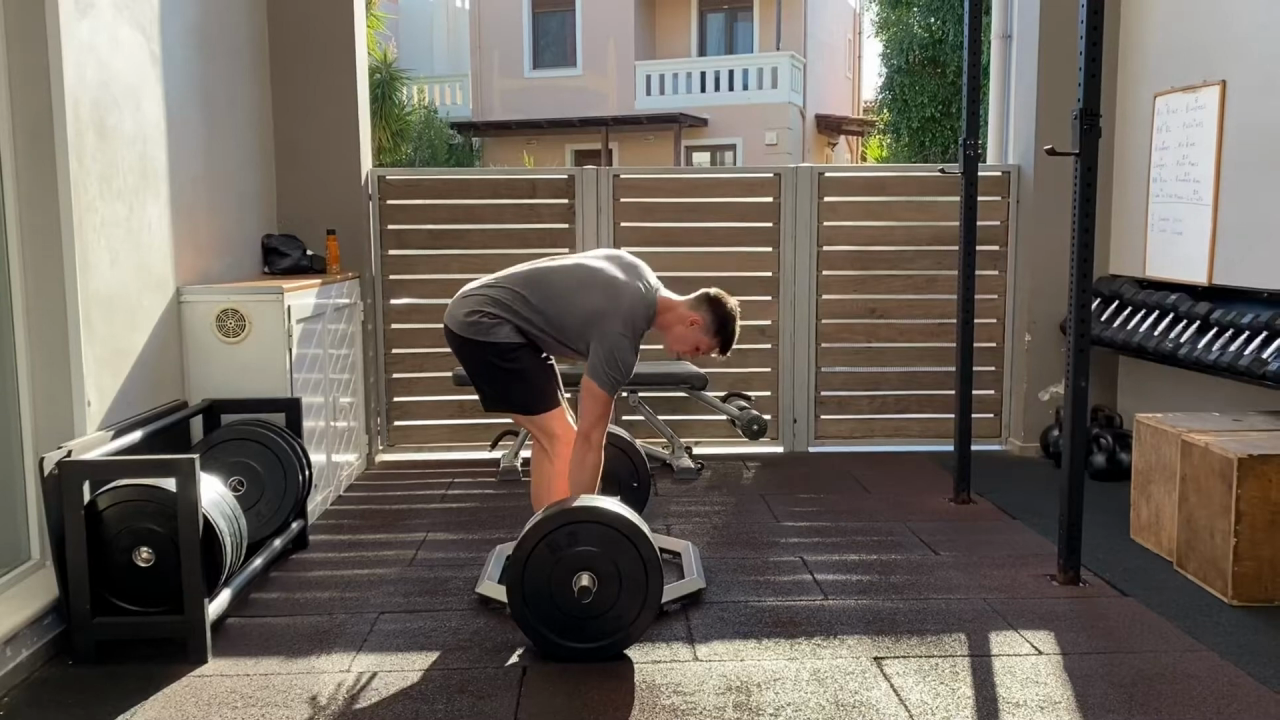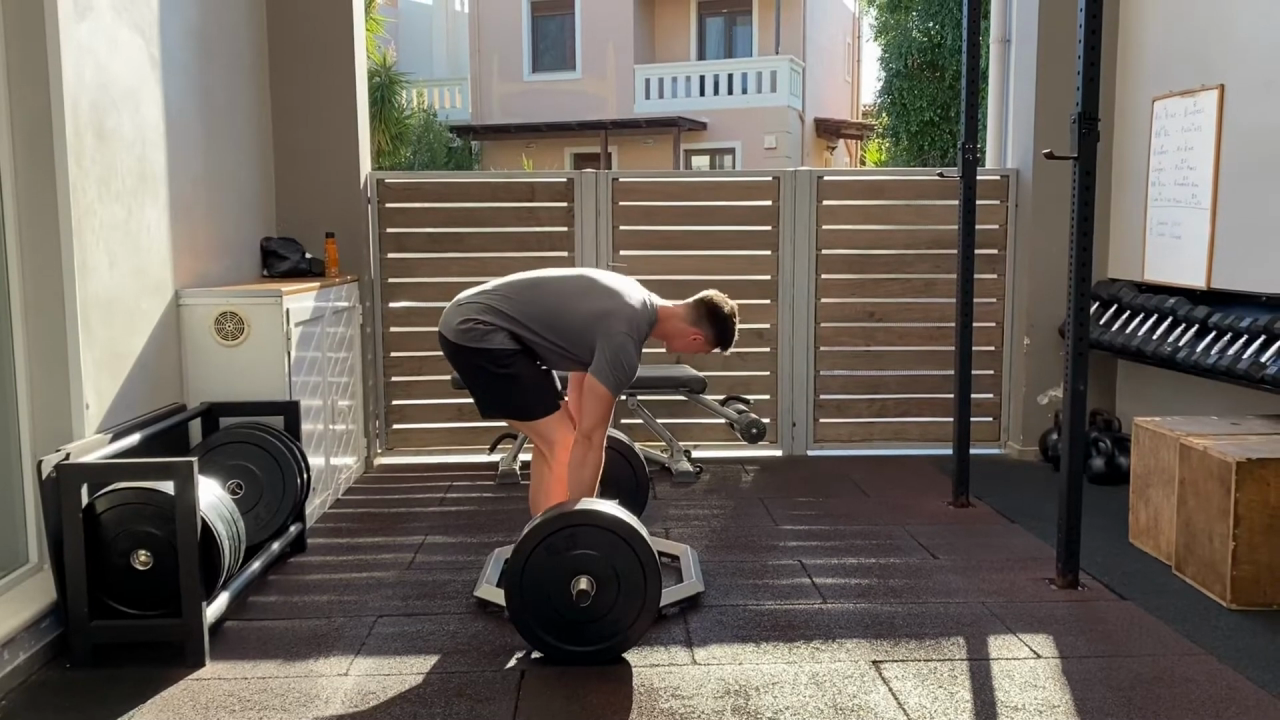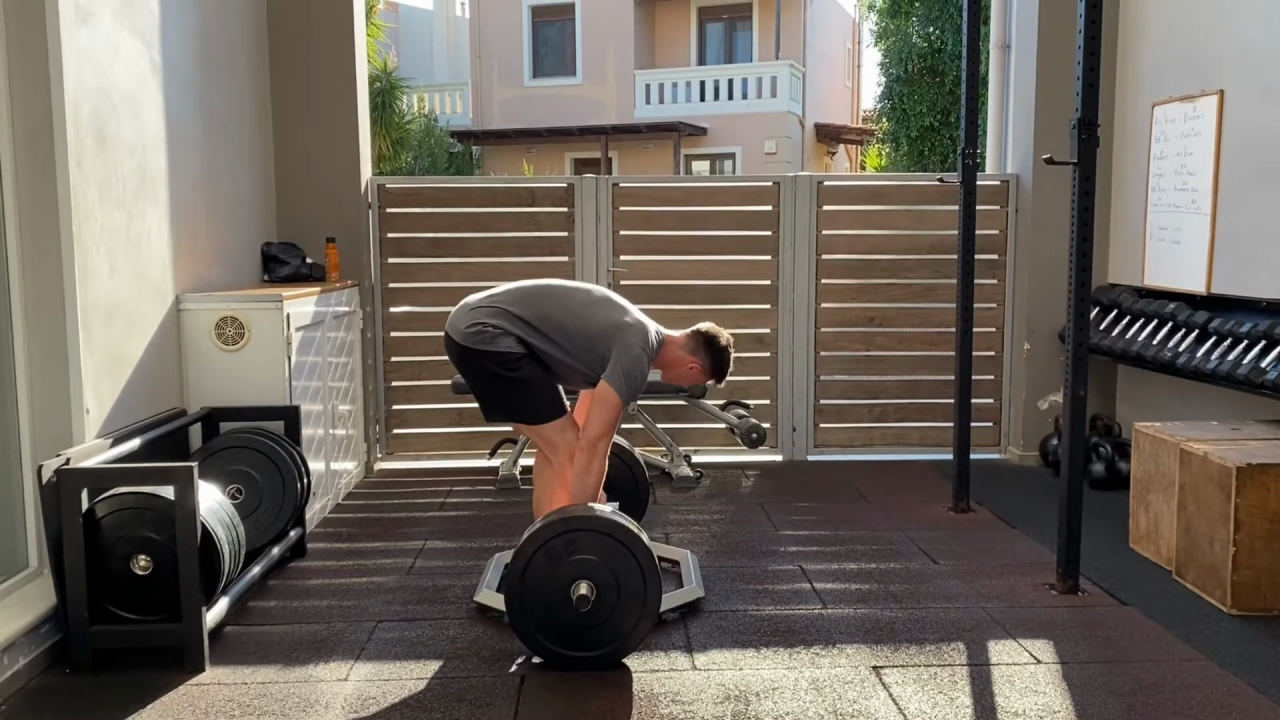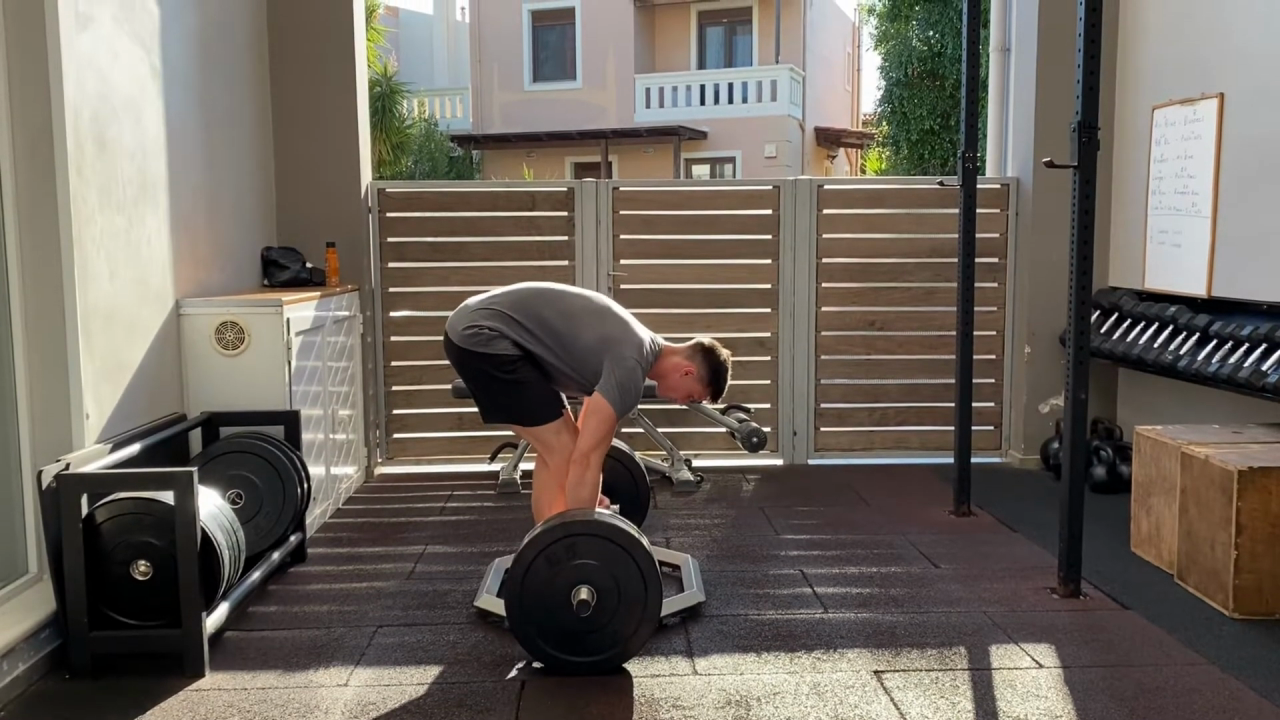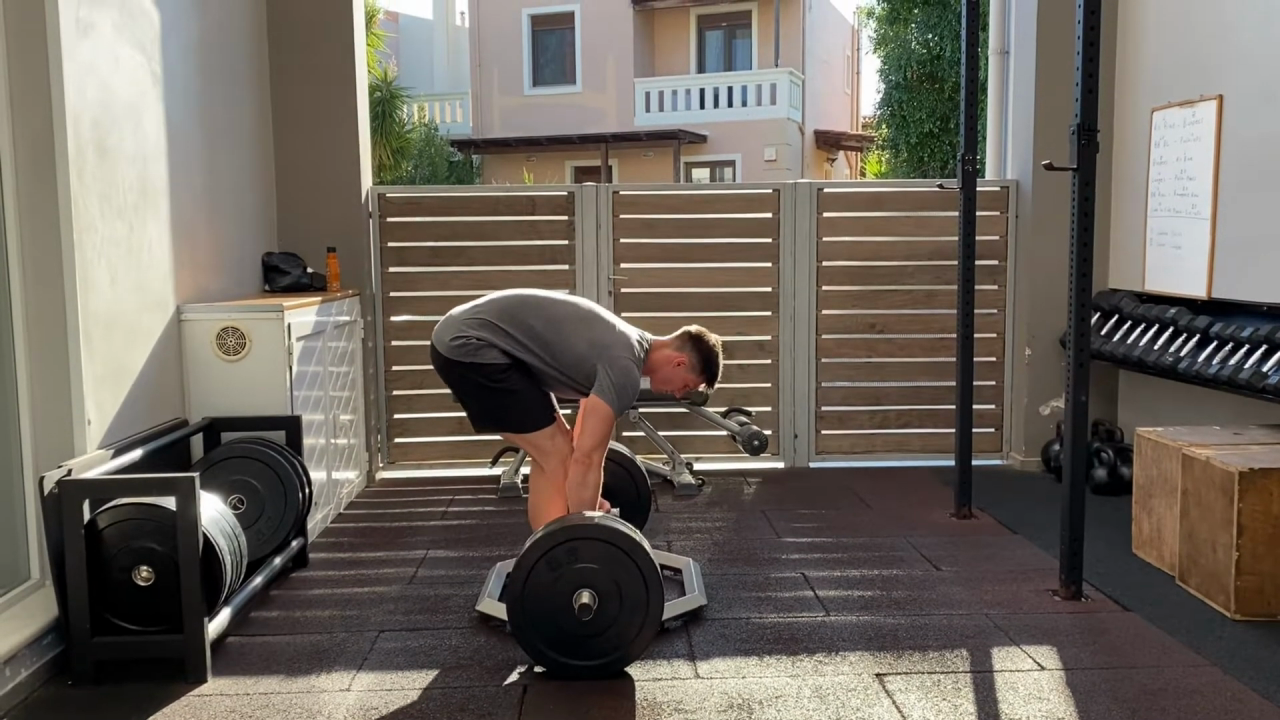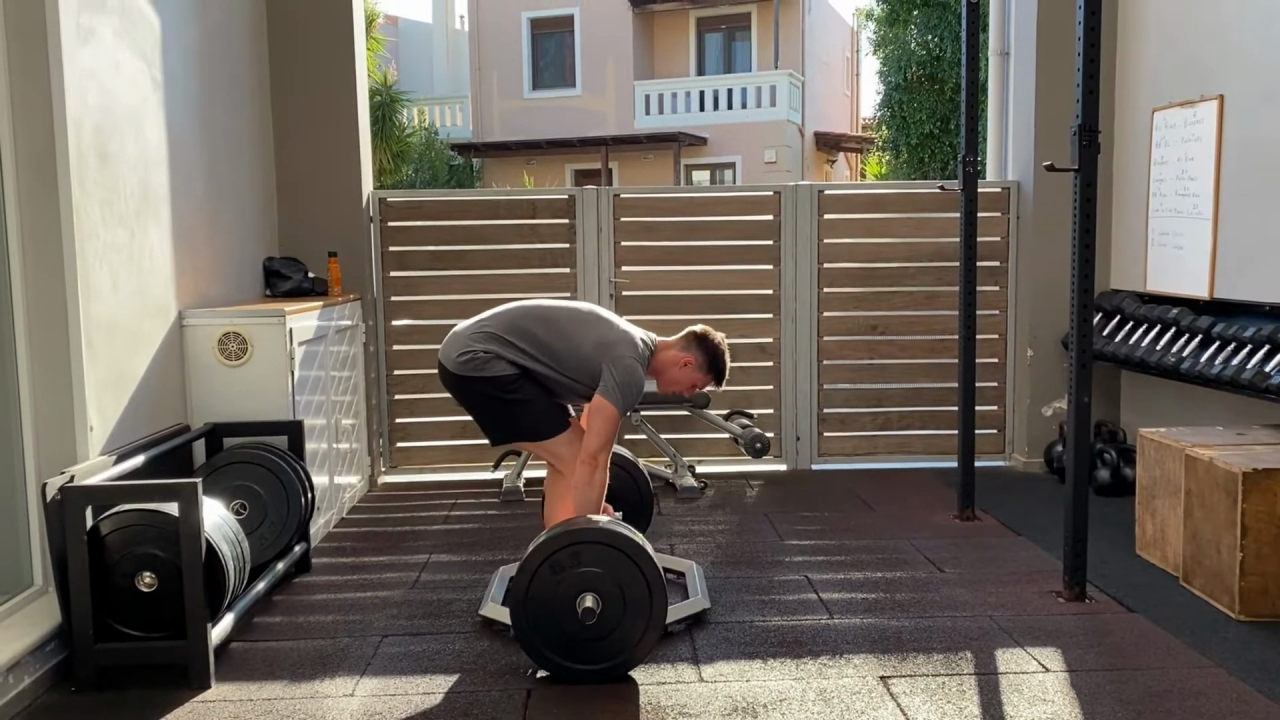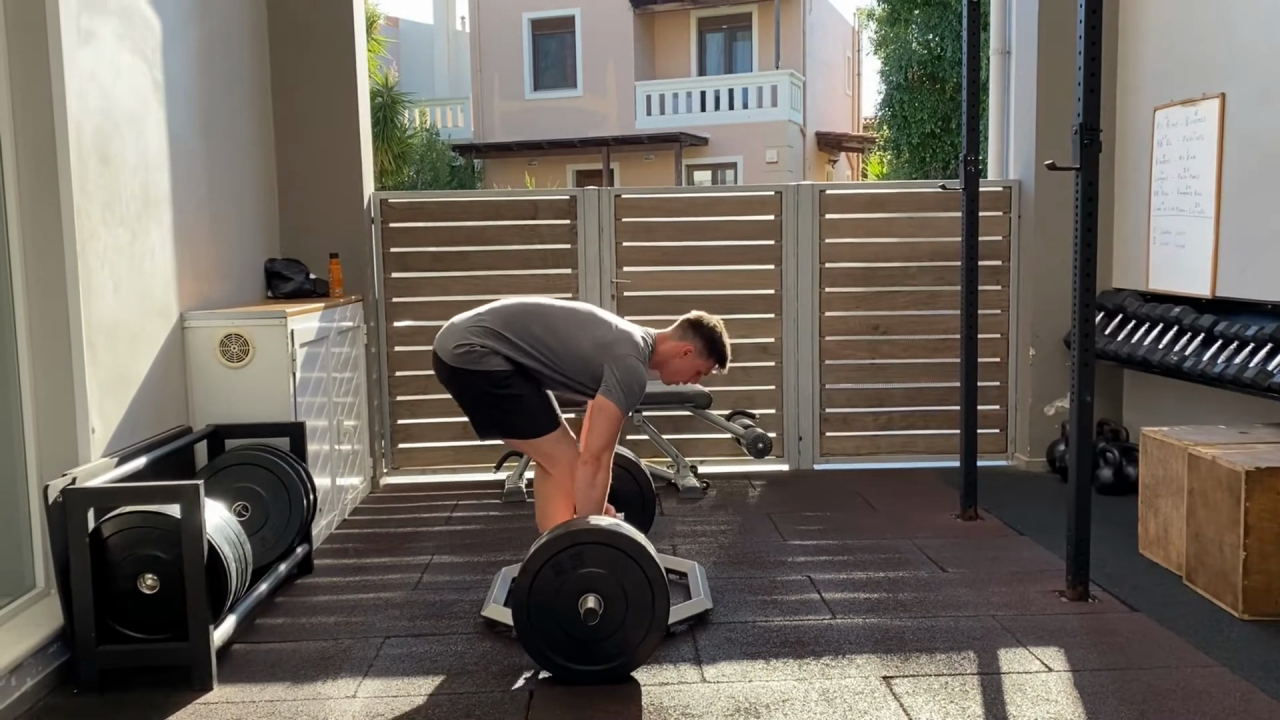
dt=0.7s
person 1, frame 1
left shoulder: (640, 277)
right shoulder: (619, 335)
right elbow: (589, 439)
left hip: (480, 315)
right hip: (482, 322)
left knee: (553, 436)
right knee: (561, 440)
person 1, frame 2
left shoulder: (635, 302)
right shoulder: (624, 338)
right elbow: (590, 439)
left hip: (475, 324)
right hip: (477, 331)
left knee: (555, 439)
right knee: (559, 446)
person 1, frame 3
left shoulder: (635, 335)
right shoulder: (636, 354)
left elbow: (585, 431)
right elbow: (592, 447)
left wrist: (587, 492)
left hip: (477, 327)
right hip: (482, 334)
left knee: (557, 444)
right knee: (564, 449)
person 1, frame 4
left shoulder: (636, 347)
right shoulder: (630, 365)
right elbow: (585, 458)
left wrist: (587, 495)
left hip: (480, 329)
right hip: (481, 334)
left knee: (559, 446)
right knee: (561, 451)
person 1, frame 5
left shoulder: (626, 346)
right shoulder: (624, 369)
left elbow: (583, 442)
right elbow: (586, 459)
left wrist: (588, 502)
left hip: (469, 339)
right hip: (469, 344)
left knee: (552, 452)
right knee: (556, 457)
person 1, frame 6
left shoulder: (630, 347)
right shoulder: (629, 368)
left elbow: (589, 447)
right elbow: (592, 459)
left wrist: (592, 506)
left hip: (474, 352)
right hip: (476, 358)
left knee: (568, 457)
right knee: (572, 460)
person 1, frame 7
left shoulder: (628, 344)
right shoulder: (630, 366)
left elbow: (592, 447)
right elbow: (594, 459)
left wrist: (594, 506)
left hip: (470, 346)
right hip: (471, 352)
left knee: (559, 455)
right knee: (561, 461)
